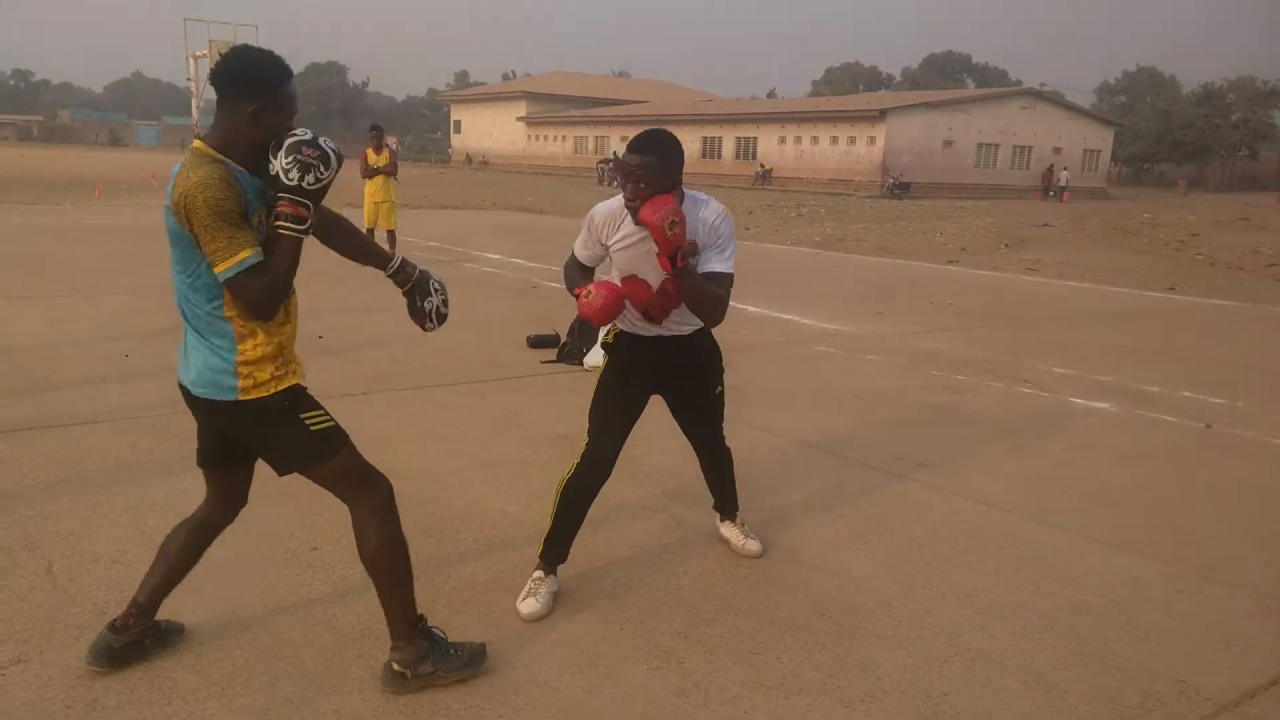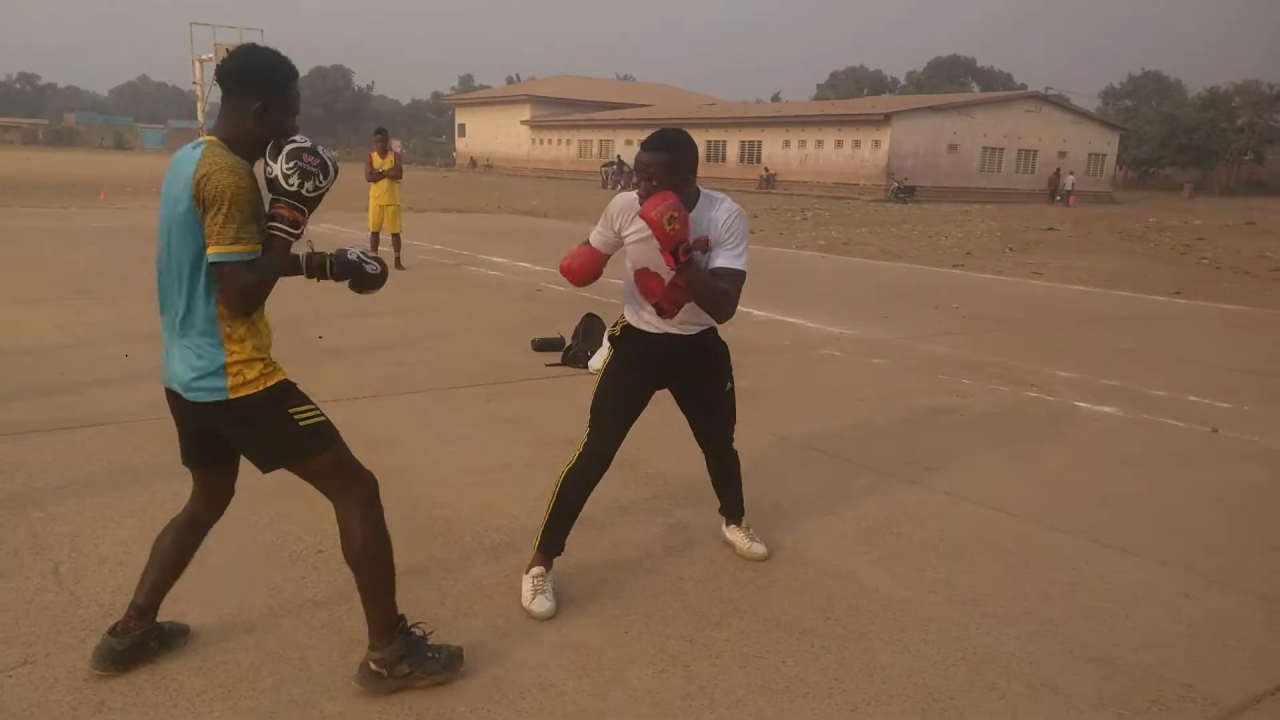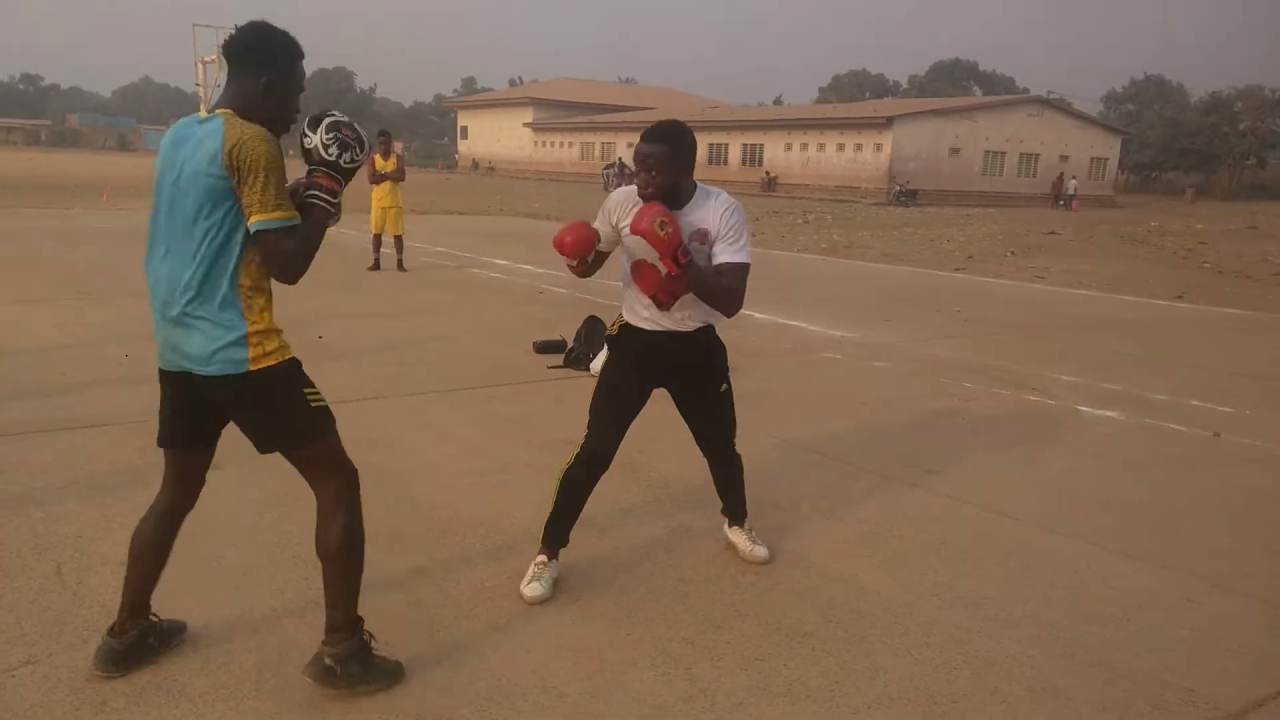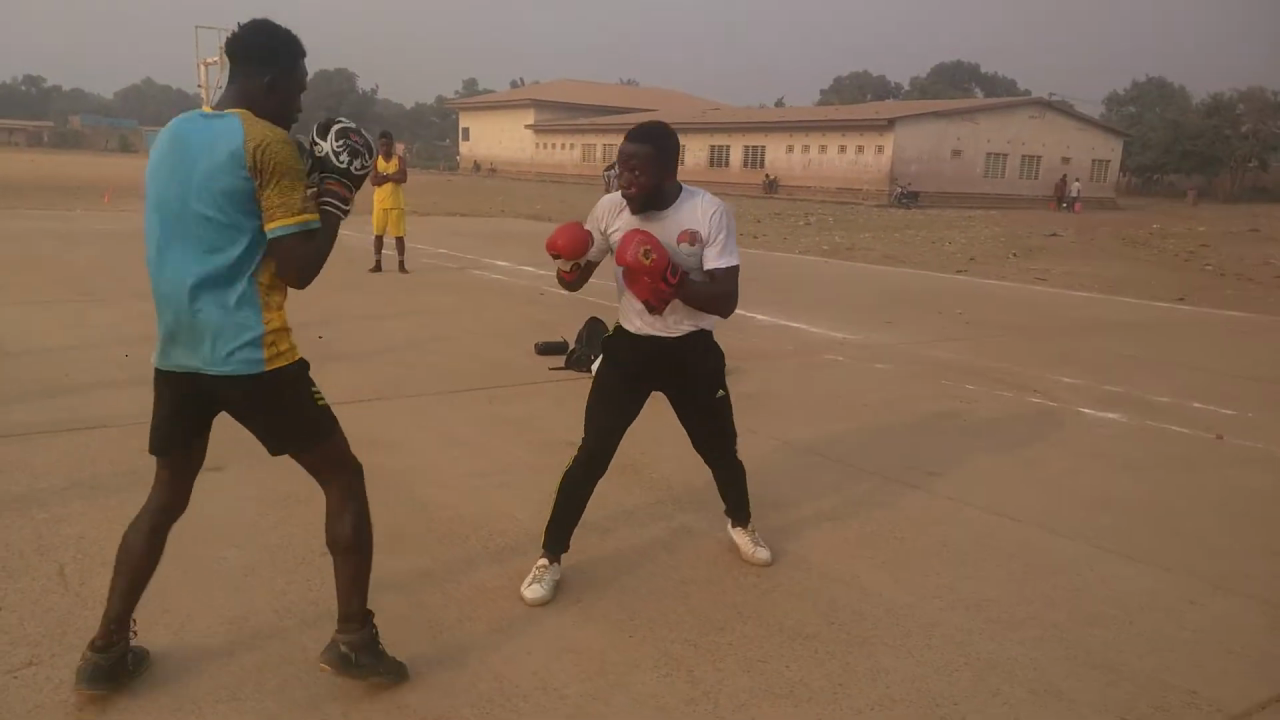
dt=0.1s
person 1, frame 1
left shoulder: (244, 168)
right shoulder: (209, 184)
left elbow: (325, 220)
right elbow: (259, 301)
left wrist: (398, 265)
right wrist: (292, 206)
left hip: (207, 378)
right hip: (253, 381)
left knee: (220, 505)
right knee: (371, 493)
left ankle: (128, 630)
right ankle: (412, 648)
person 1, frame 2
left shoulder: (192, 160)
right shoulder: (228, 174)
right elbow: (241, 292)
left wrist: (328, 264)
right wrist: (288, 215)
left hip: (190, 377)
right hip: (237, 380)
left knee: (206, 502)
right knee: (356, 489)
left ankle: (129, 631)
right ankle: (391, 649)
person 1, frame 3
left shoulder: (179, 136)
right shoulder: (252, 143)
right elbow: (288, 263)
left wrist: (297, 193)
right wrist: (328, 181)
left hip: (178, 352)
right hip: (243, 355)
left knee: (178, 489)
right knee: (336, 481)
left ankle: (125, 633)
right ankle: (343, 645)
person 1, frame 4
left shoulder: (173, 134)
right shoulder: (272, 143)
right elbow: (298, 269)
right wrist: (337, 192)
left hip: (177, 354)
right hip: (252, 354)
left knee: (167, 498)
right knee: (343, 479)
left ankle: (108, 648)
right ankle: (355, 637)
person 2, frame 1
left shoulder: (713, 218)
right shoulder: (605, 216)
left elbow: (715, 313)
right elbow: (578, 270)
left wrist: (676, 259)
right wrist: (587, 296)
left hip: (692, 349)
right hip: (631, 348)
left knee: (711, 443)
right knee: (597, 459)
left ankle: (728, 518)
right ankle: (545, 570)
person 2, frame 2
left shoulder: (726, 216)
right shoulder: (622, 208)
left elbow: (724, 308)
right elbow: (590, 260)
left wrist: (680, 254)
right wrist: (582, 268)
left hip: (700, 348)
right hip: (638, 344)
left knee: (720, 445)
right knee: (595, 450)
left ankle: (734, 522)
right ankle: (542, 564)
person 2, frame 3
left shoulder: (723, 211)
right shoulder: (620, 203)
left elbow: (731, 301)
right elbow: (588, 264)
left wrist: (679, 260)
right wrist: (578, 255)
left hip: (696, 347)
right hip: (636, 342)
left knee: (721, 445)
right knee: (596, 449)
left ankle: (736, 522)
right ankle: (548, 553)
person 2, frame 4
left shoulder: (710, 212)
right shoulder: (610, 208)
left elbow: (725, 302)
right elbow: (577, 280)
left wrist: (670, 274)
right wrist: (569, 267)
left hip: (692, 350)
right hip: (630, 346)
left knee: (719, 450)
right knee: (592, 452)
left ankle: (740, 523)
right ankle: (550, 557)
